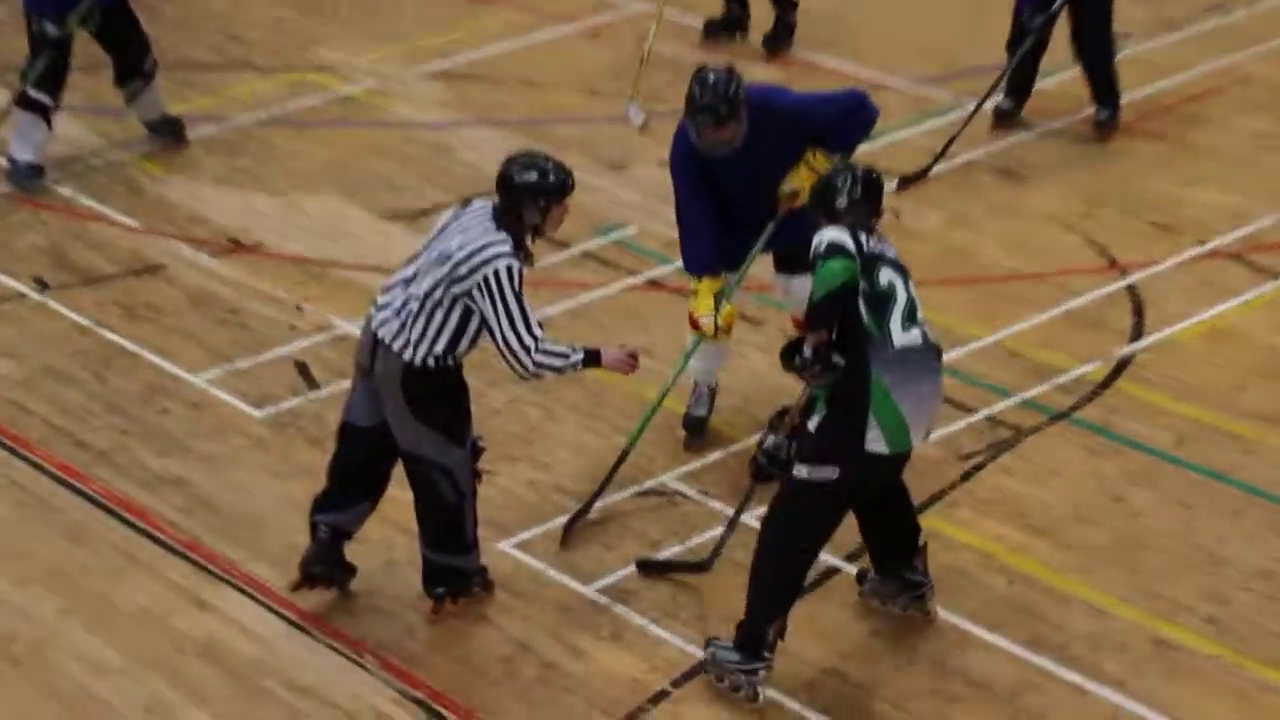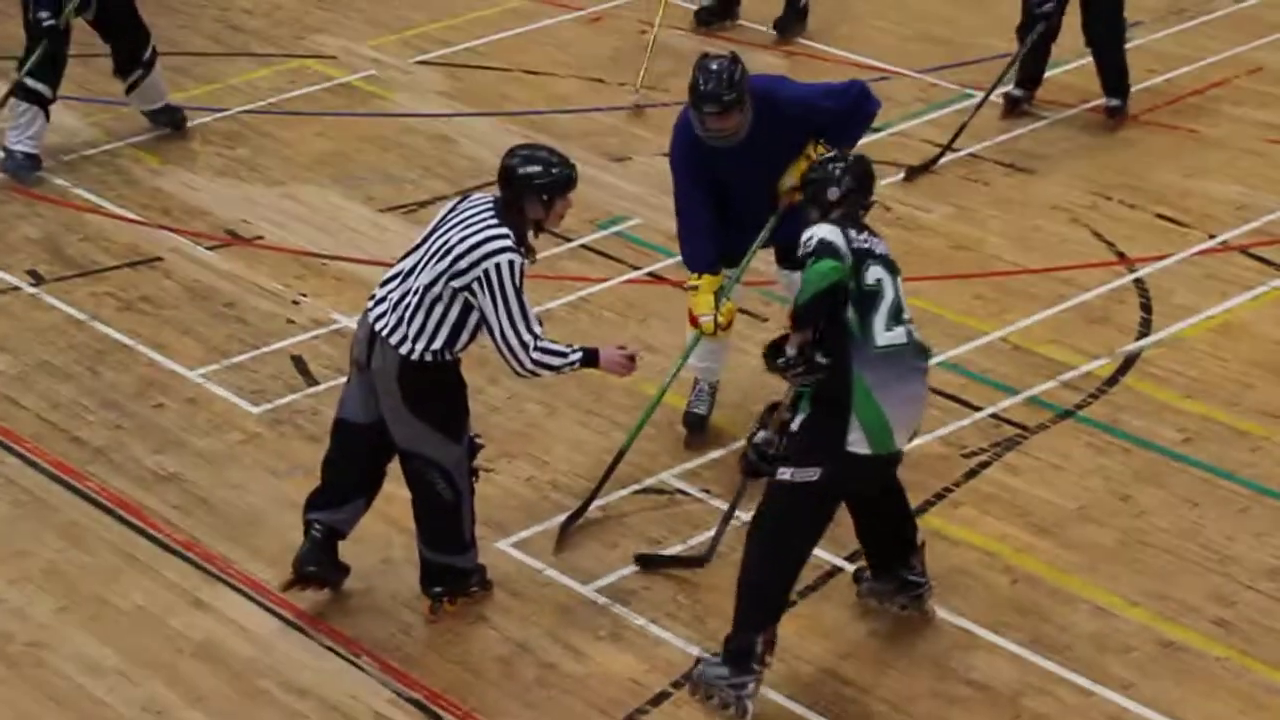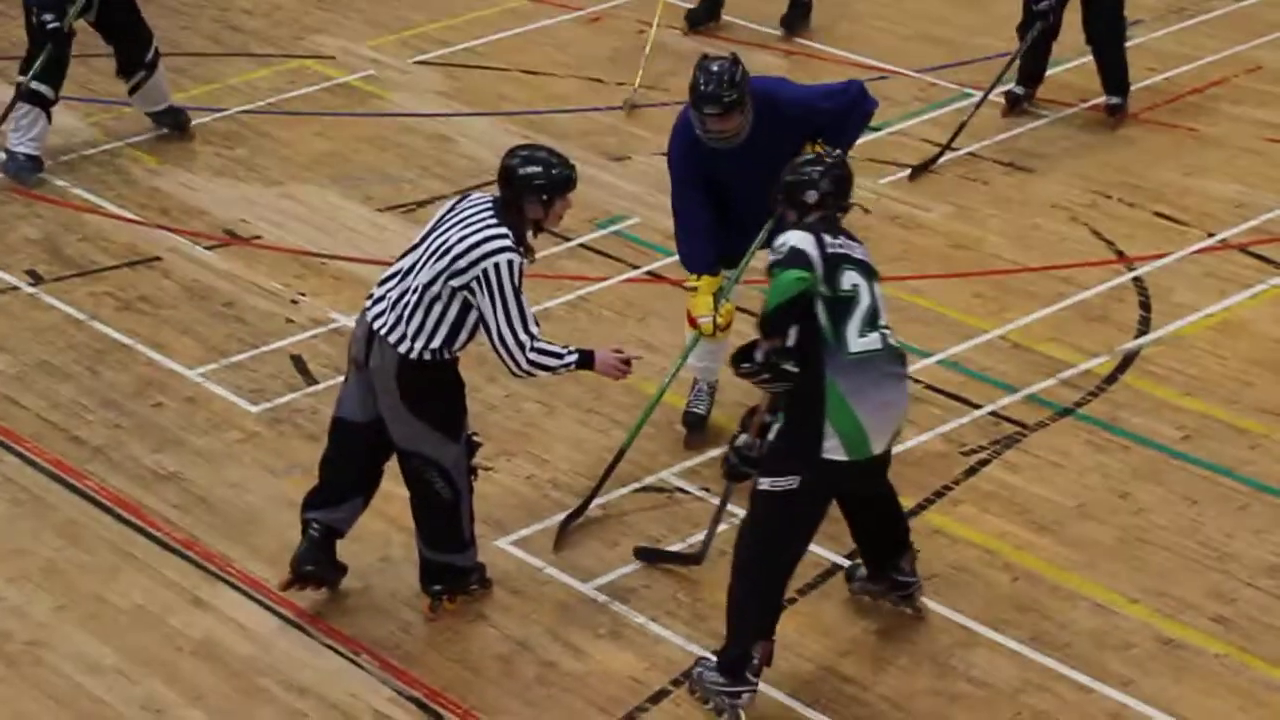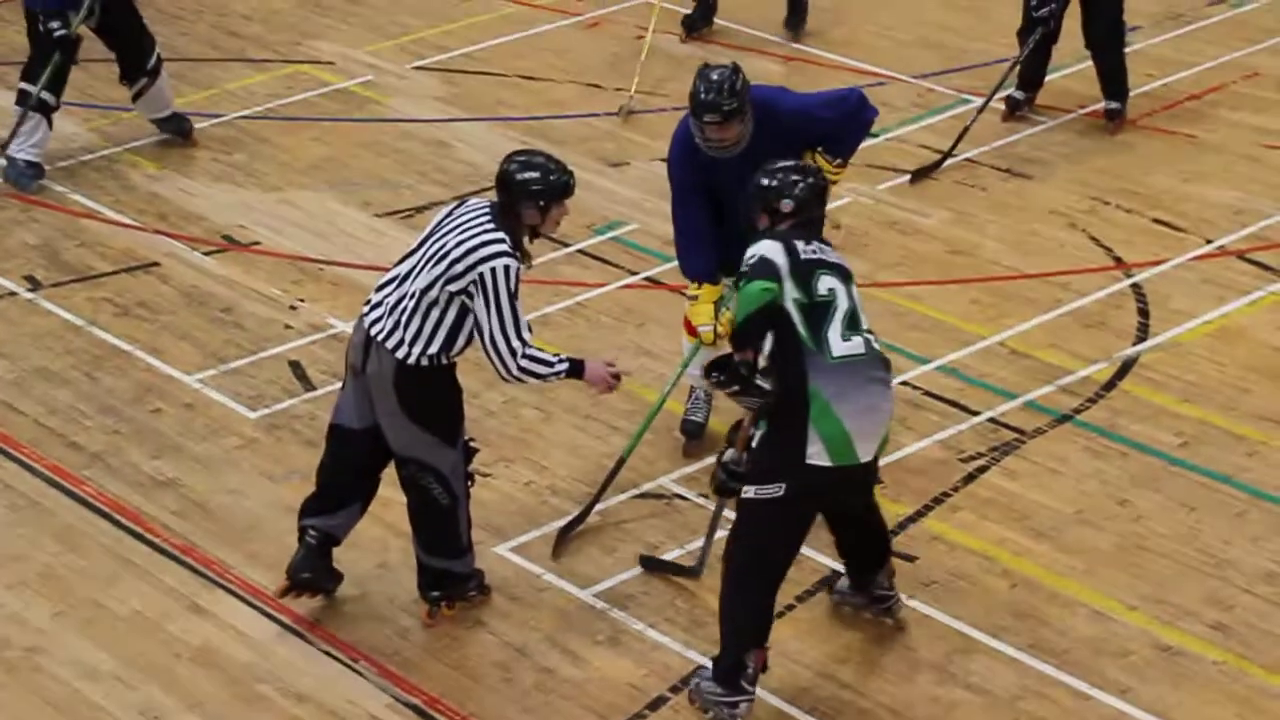
dt=0.1s
person 1, frame 1
left shoulder: (837, 240)
right shoulder: (884, 254)
left elbow: (836, 277)
left wrist: (813, 343)
right wrist: (799, 422)
left hip: (868, 402)
right hip: (917, 390)
left knee: (794, 524)
right knee: (878, 483)
left ankle: (751, 650)
right ankle: (907, 577)
person 1, frame 2
left shoulder: (826, 237)
right shoulder: (874, 248)
left elbow: (825, 279)
left wrist: (797, 343)
left hip: (850, 405)
right hip: (901, 391)
left knee: (780, 533)
right knee: (875, 482)
left ankle: (741, 664)
right ankle: (905, 577)
person 1, frame 3
left shoulder: (799, 241)
right shoulder: (851, 250)
left elbow: (792, 288)
left wrist: (767, 348)
right wrist: (765, 421)
left hip: (830, 413)
right hip: (883, 396)
left knee: (769, 538)
right knee: (865, 485)
left ankle: (737, 671)
right ankle: (897, 575)
person 1, frame 4
left shoulder: (769, 251)
right shoulder: (828, 258)
left elbow: (756, 297)
left wrist: (742, 362)
left hip: (814, 419)
right hip: (869, 402)
left knee: (757, 550)
right knee: (851, 497)
right ankle: (875, 589)
person 2, frame 1
left shoulder: (477, 210)
right shoulder: (499, 263)
right elbow: (526, 355)
right wrist: (595, 358)
left hip: (381, 337)
right hip: (418, 370)
left knee: (364, 450)
right knee: (447, 467)
left ankle: (325, 544)
person 2, frame 2
left shoulder: (476, 204)
right shoulder: (500, 257)
right elbow: (523, 352)
left hip: (377, 330)
right hip: (415, 367)
left knee: (358, 447)
right knee: (443, 464)
person 2, frame 3
left shoulder: (475, 203)
right shoulder: (499, 257)
right elbow: (520, 352)
left hip: (375, 330)
right hip: (413, 365)
left knee: (356, 446)
right knee: (442, 463)
person 2, frame 4
left shoulder: (472, 208)
right shoulder: (496, 262)
right elbow: (510, 358)
right wrist: (579, 369)
left hip: (372, 335)
right hip: (412, 371)
left knee: (354, 452)
right knee: (438, 471)
person 3, frame 1
left shoulder: (779, 110)
right shoulder: (687, 143)
left elbow: (859, 110)
right elbow: (695, 220)
left wrist: (814, 166)
right wrist: (707, 285)
left hip: (790, 211)
right hip: (727, 223)
left knee: (810, 299)
right knee: (705, 302)
right ankle: (704, 386)
person 3, frame 2
left shoulder: (783, 100)
right shoulder: (687, 134)
left elbow: (860, 100)
right elbow: (693, 213)
left wrist: (818, 160)
right wrist: (705, 281)
left hip: (793, 207)
right hip: (727, 218)
right knee: (707, 299)
right ankle: (705, 383)
person 3, frame 3
left shoulder: (782, 101)
right shoulder: (686, 135)
left elbow: (857, 100)
right elbow: (691, 213)
right wrist: (704, 282)
right hip: (726, 219)
right knee: (706, 299)
right ankle: (703, 383)
person 3, frame 4
left shoulder: (783, 111)
right shoulder: (685, 144)
left elbow: (857, 108)
right elbow: (691, 223)
left wrist: (821, 168)
right wrist: (704, 291)
right hip: (725, 227)
right knee: (703, 308)
right ankle: (700, 390)
